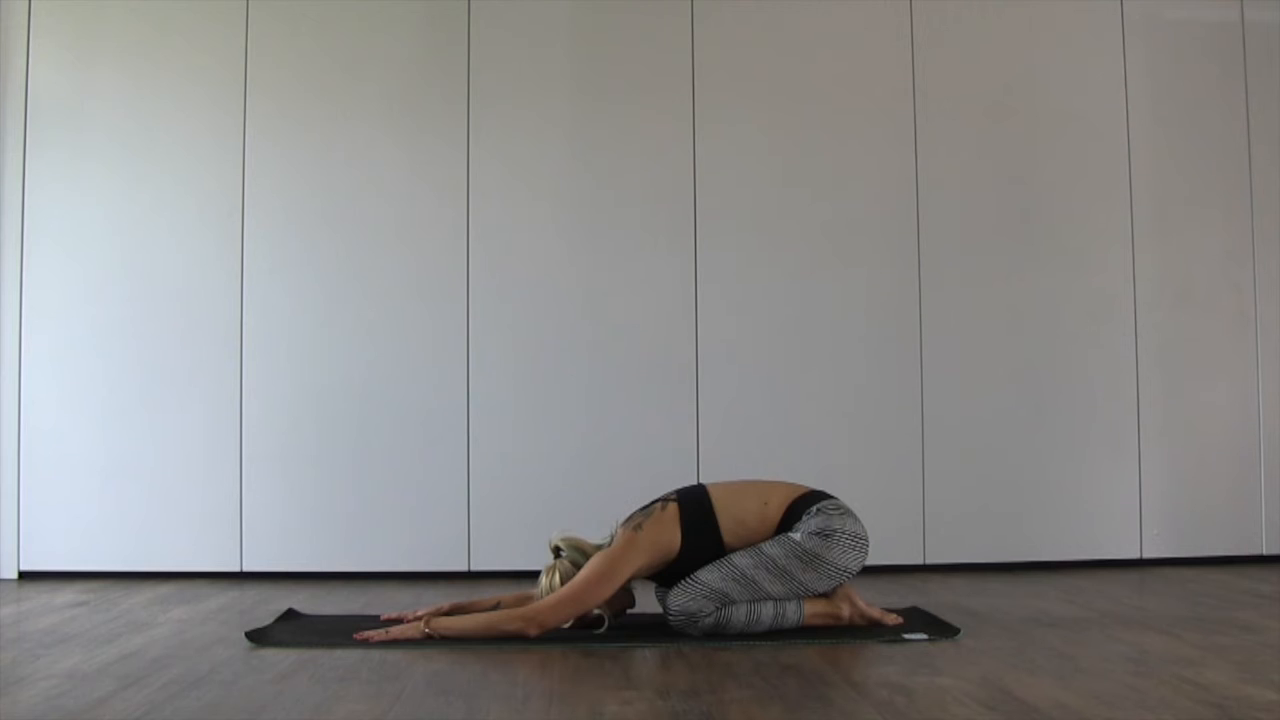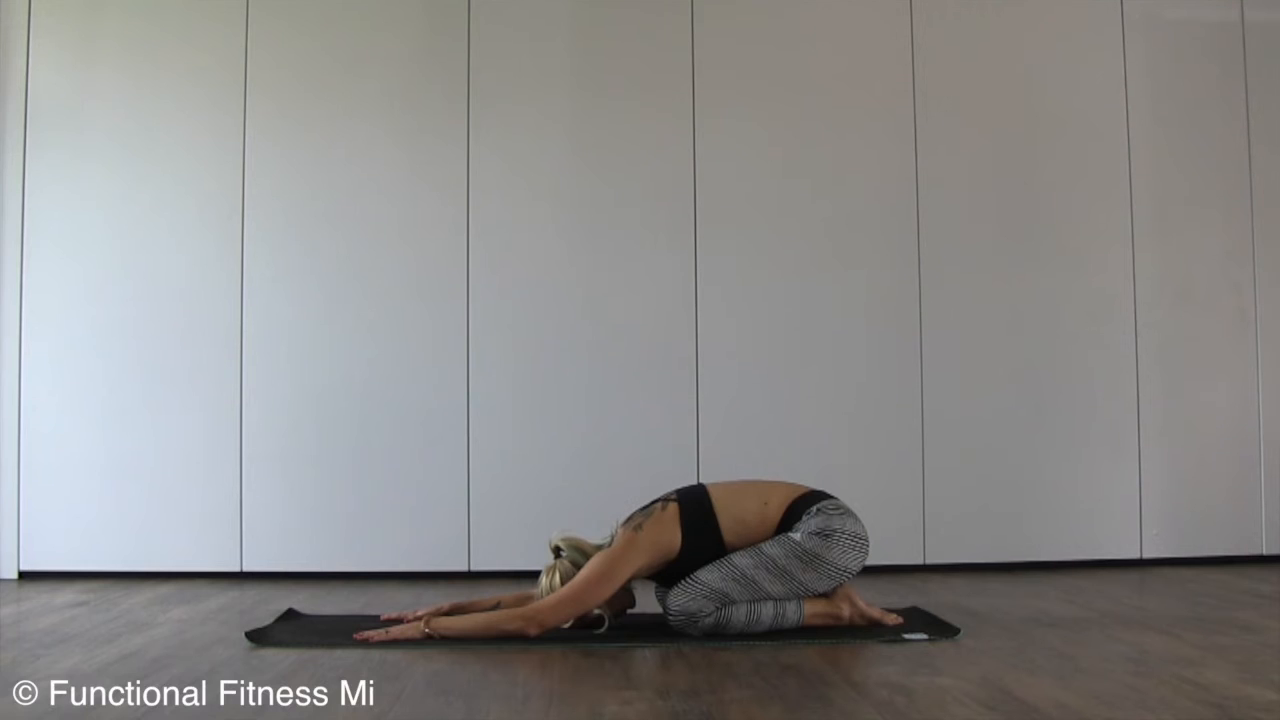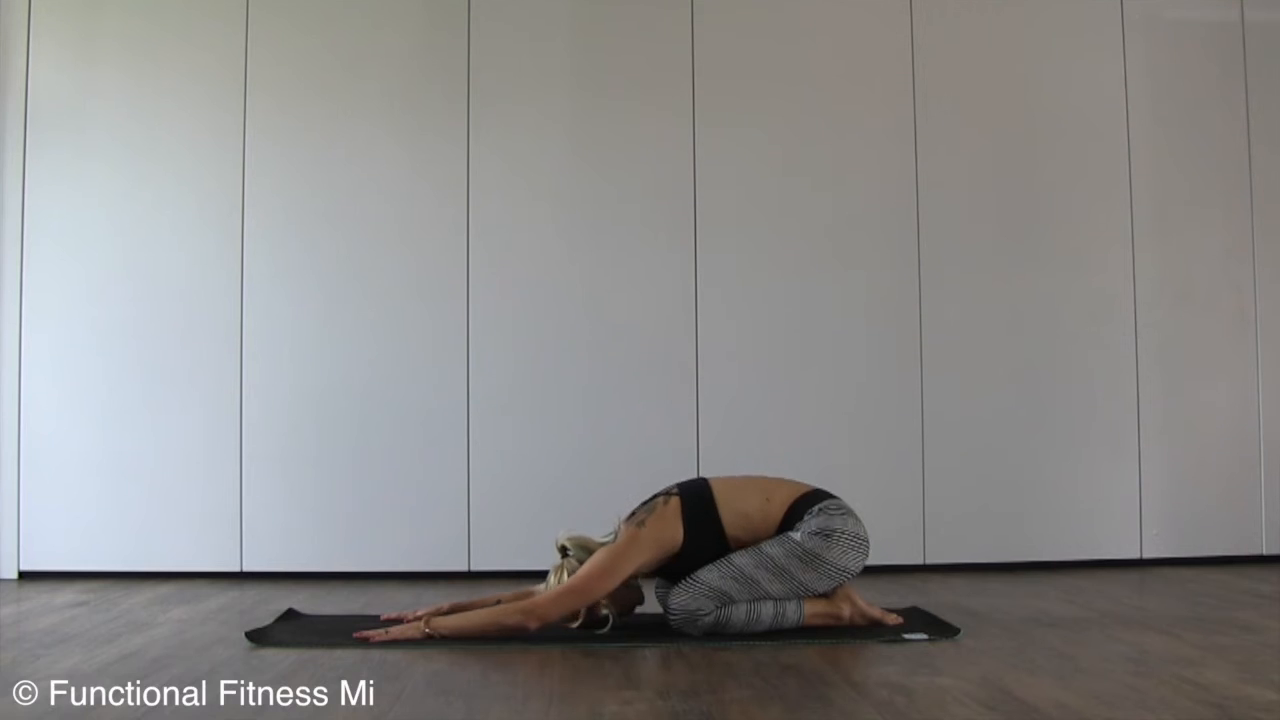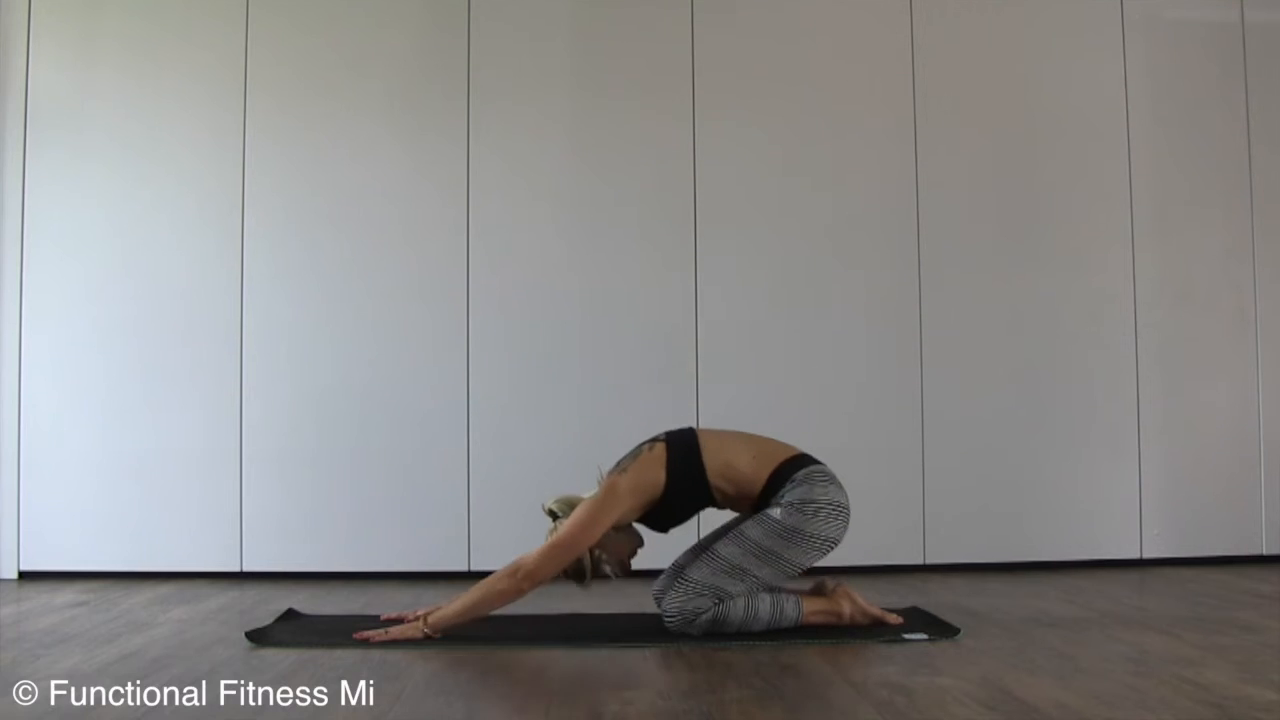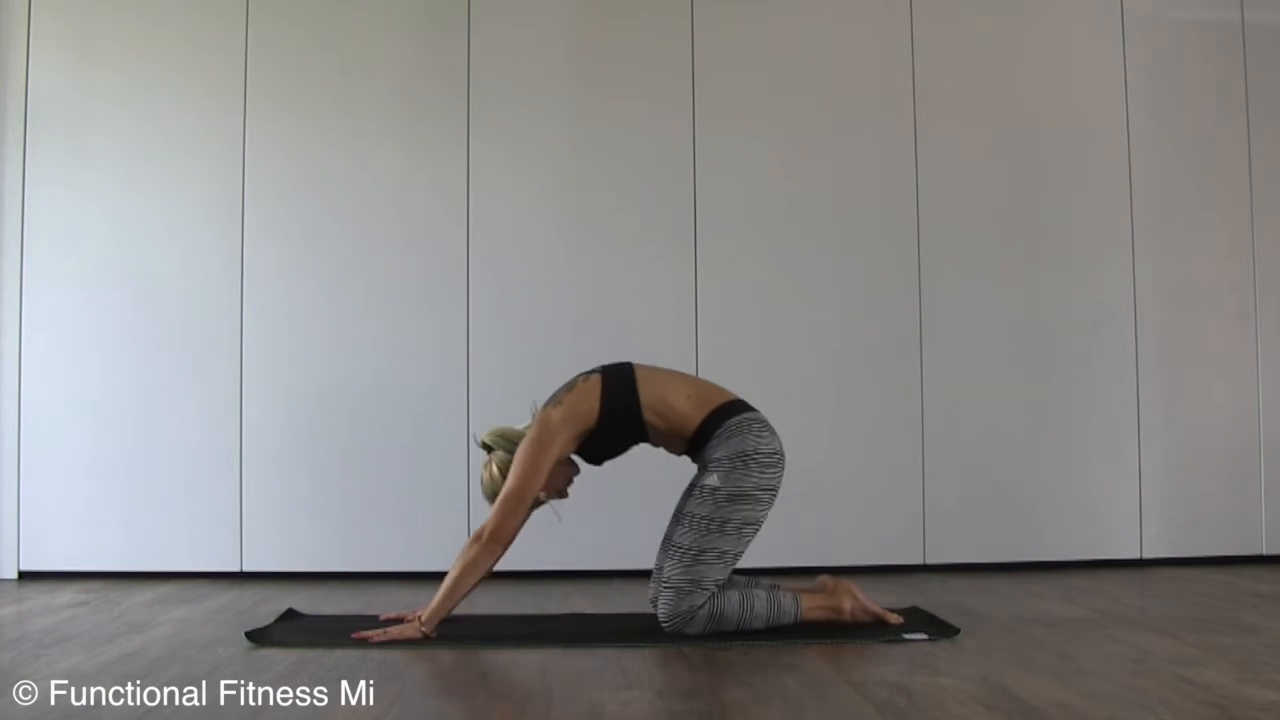
dt=0.4s
person 1, frame 1
left shoulder: (626, 553)
right shoulder: (631, 544)
left elbow: (531, 620)
right elbow: (539, 596)
left wrist: (427, 629)
right wrist: (447, 607)
left hip: (828, 531)
right hip: (812, 527)
left knee: (688, 608)
right knee: (676, 592)
left ankle: (830, 608)
right ankle: (824, 594)
person 1, frame 2
left shoulder: (629, 552)
right shoulder: (632, 543)
left elbow: (532, 620)
right elbow: (538, 596)
left wrist: (428, 628)
right wrist: (446, 606)
left hip: (828, 531)
right hip: (811, 527)
left knee: (688, 608)
right knee: (676, 592)
left ankle: (832, 609)
right ankle: (825, 594)
person 1, frame 3
left shoulder: (632, 548)
right shoulder: (637, 541)
left elbow: (532, 614)
right elbow: (540, 593)
left wrist: (428, 629)
right wrist: (446, 607)
left hip: (829, 531)
right hip: (814, 528)
left knee: (688, 609)
right knee: (676, 591)
left ankle: (832, 610)
right ankle: (822, 594)
person 1, frame 4
left shoulder: (615, 496)
right shoulder: (622, 496)
left elbow: (524, 577)
right elbow: (531, 565)
left wrist: (428, 627)
right wrist: (439, 609)
left hip: (811, 501)
right hip: (794, 501)
left knee: (684, 608)
right knee: (673, 593)
left ankle: (832, 610)
right ankle: (819, 596)
person 1, frame 5
left shoulder: (549, 430)
right shoulder: (560, 429)
left elbow: (493, 537)
right elbow: (496, 535)
left wrist: (425, 622)
right wrist: (434, 606)
left hip: (743, 452)
right hip: (737, 450)
left knee: (679, 610)
right knee: (675, 592)
left ankle: (831, 605)
right ankle: (819, 592)
